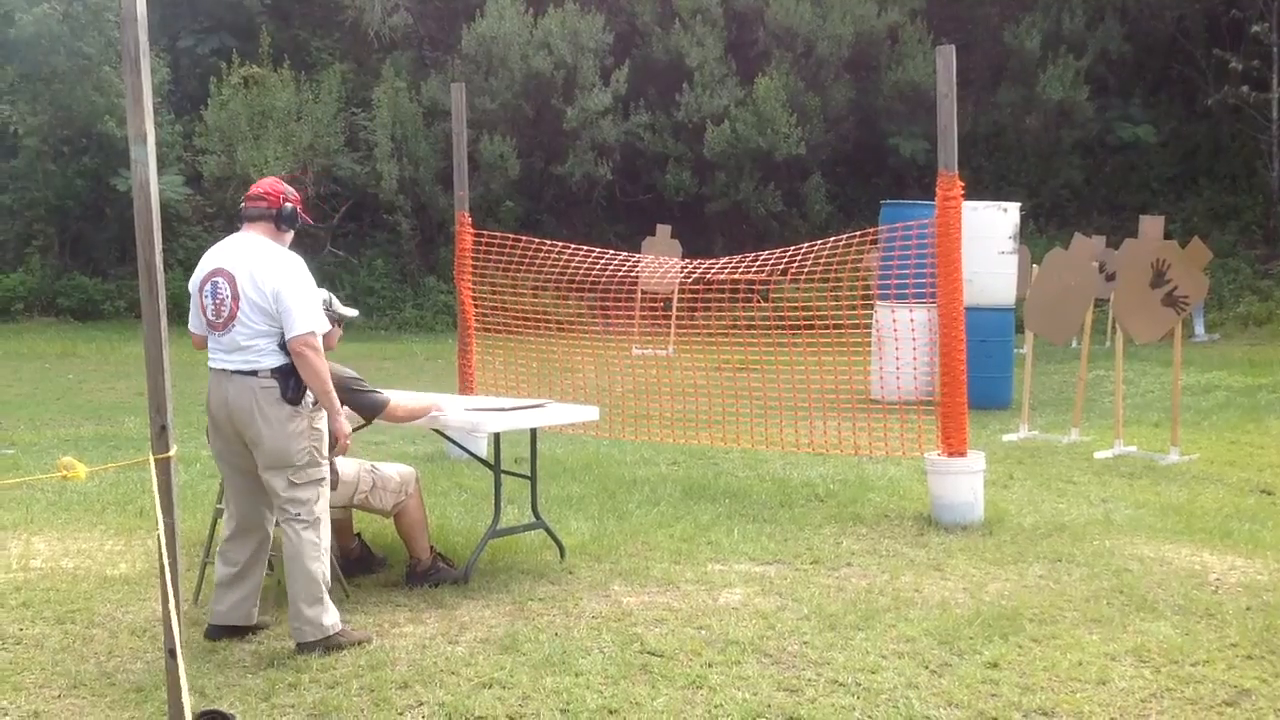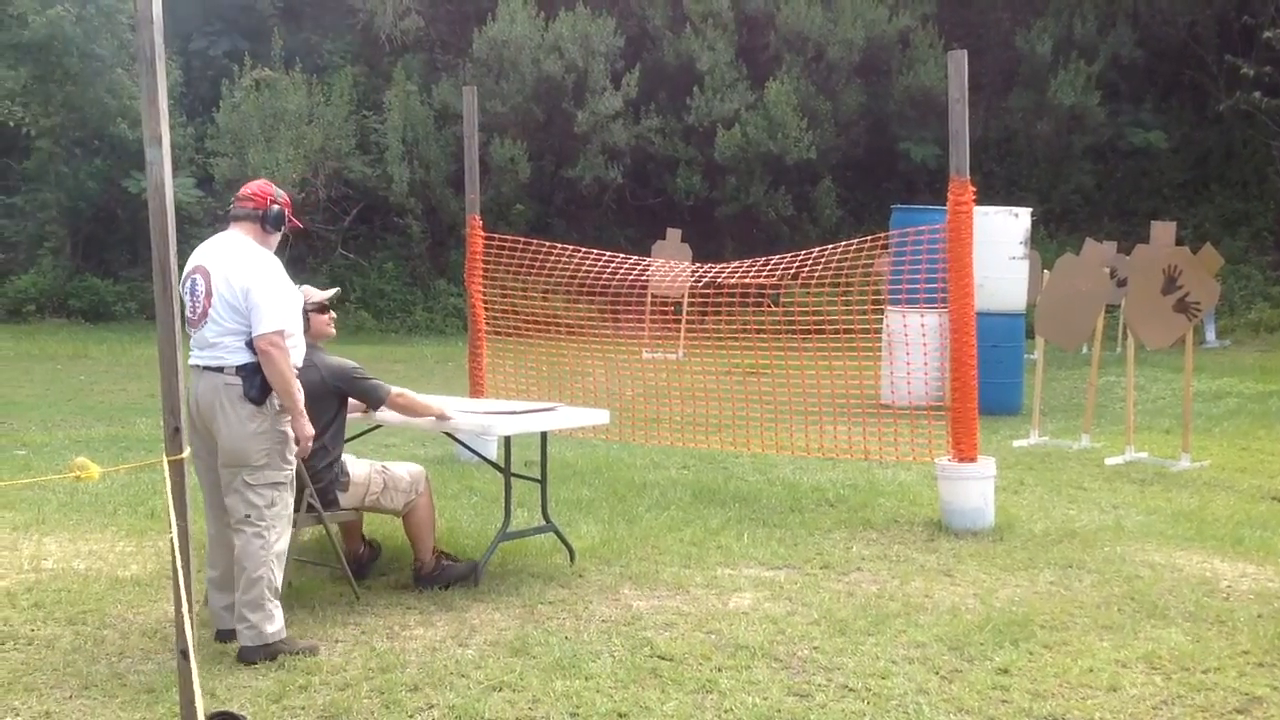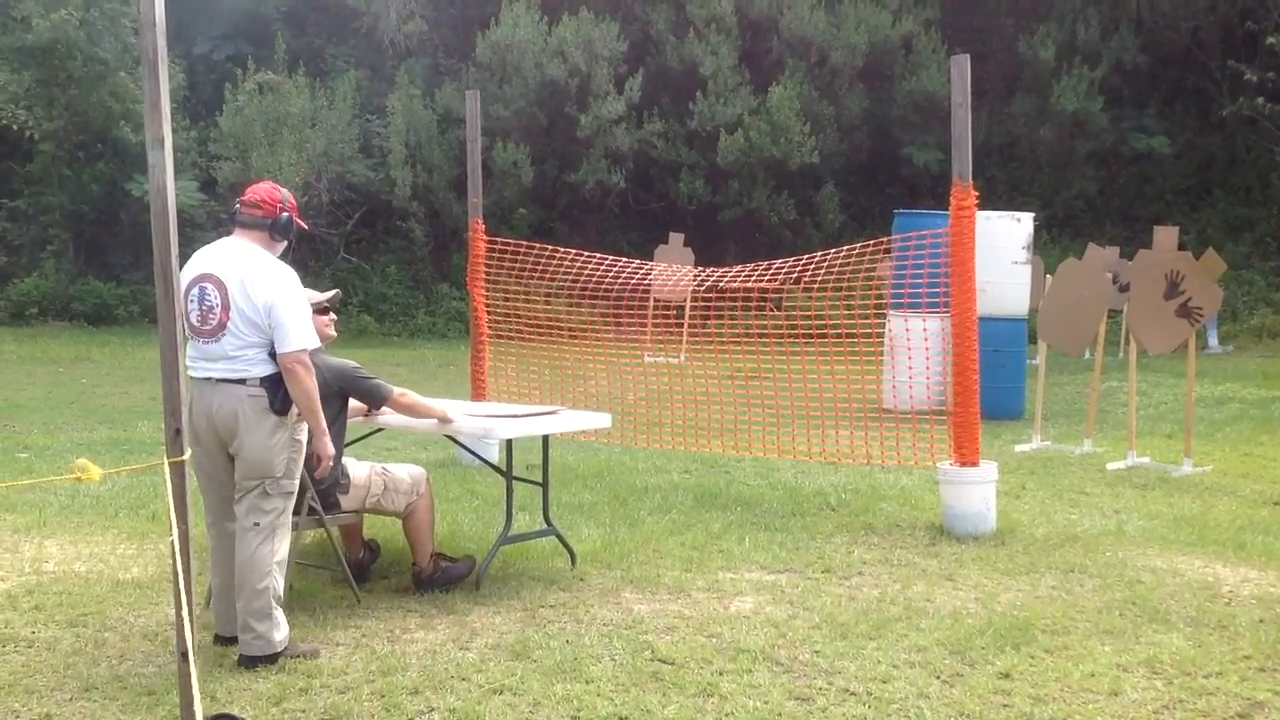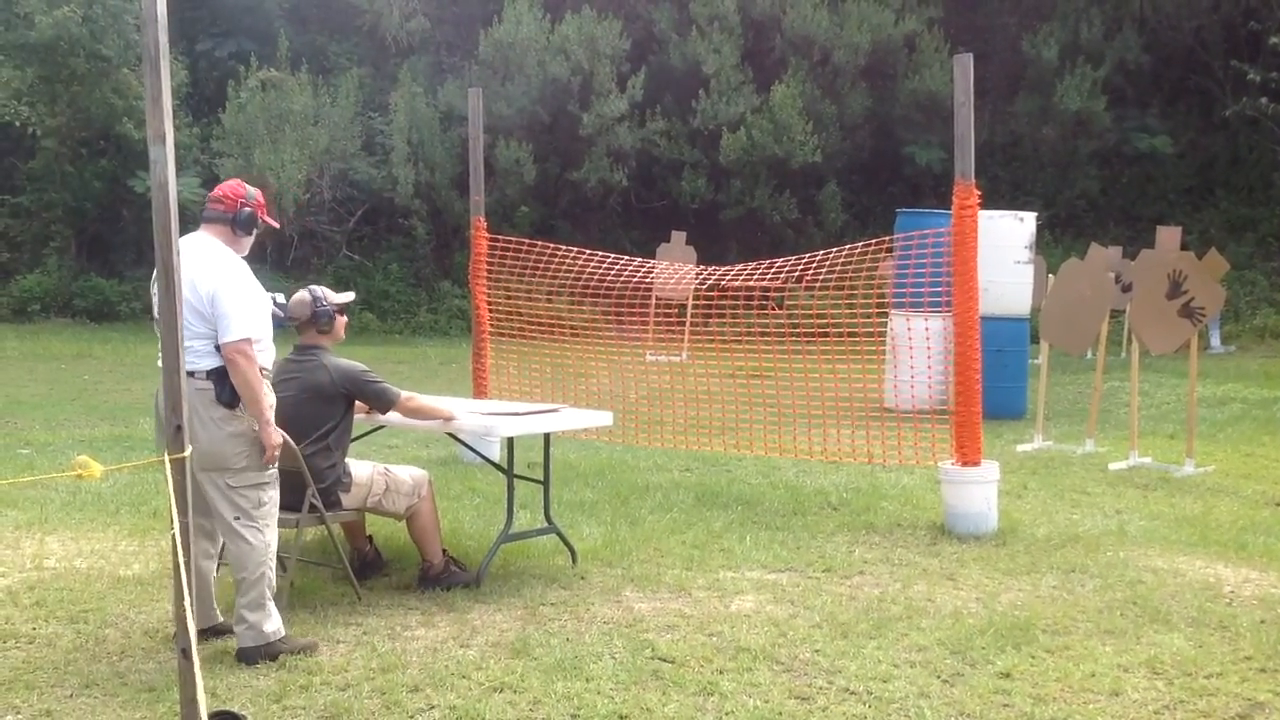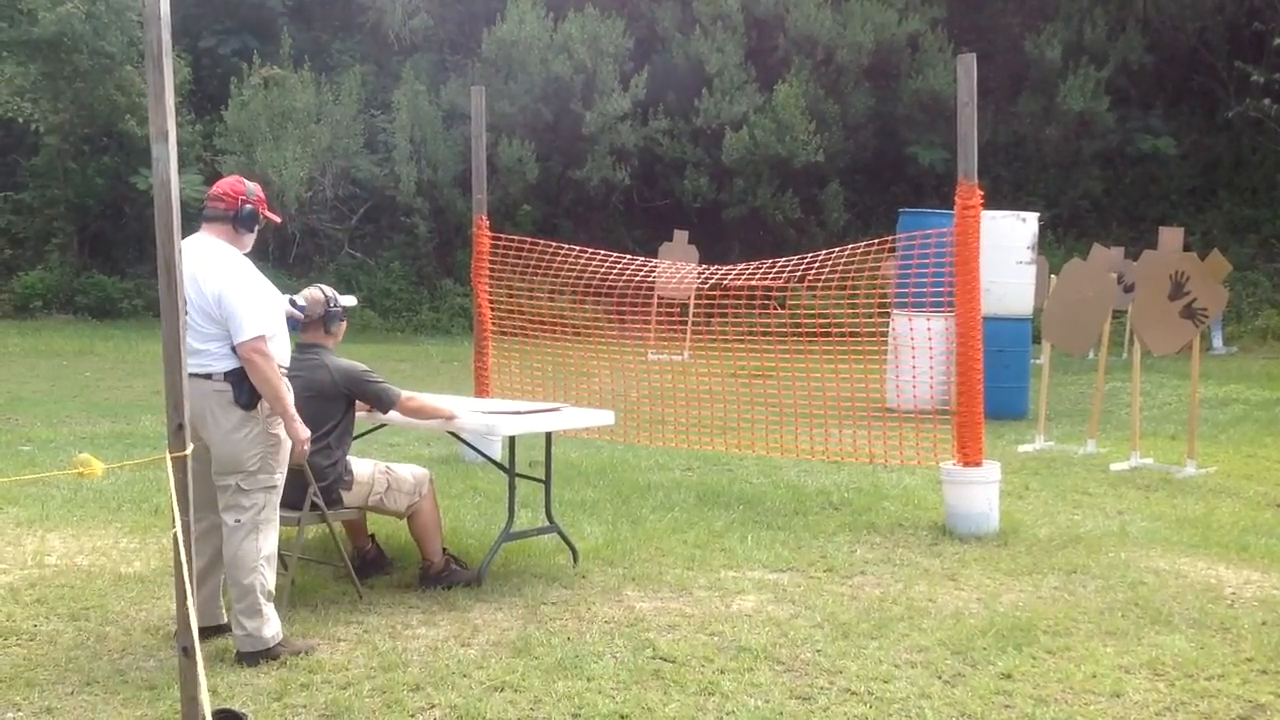
dt=0.7s
person 1, frame 1
left shoulder: (210, 260)
right shoulder: (282, 264)
left elbow: (199, 338)
right elbow: (303, 347)
right wrist: (335, 413)
left hip: (222, 391)
right hip: (274, 397)
left knee: (245, 511)
right knee: (304, 513)
left ankle: (229, 615)
right ankle: (316, 628)
person 1, frame 2
left shoulder: (201, 255)
right shoulder: (259, 263)
right elbow: (269, 345)
right wrist: (298, 415)
left hip: (203, 387)
right hip: (248, 396)
left knee: (224, 513)
right knee: (262, 518)
left ankle: (229, 618)
right ankle: (260, 635)
person 1, frame 3
left shoulder: (197, 262)
right shoulder: (274, 276)
right elbow: (294, 363)
right wrist: (320, 433)
left hip: (202, 397)
right hip: (258, 405)
left knee: (225, 521)
right knee: (262, 526)
left ankle: (233, 622)
right ankle: (262, 642)
person 1, frame 4
left shoulder: (176, 255)
right shoulder: (227, 269)
right elbow: (239, 354)
right wrist: (265, 422)
left hip: (177, 392)
right hip: (220, 401)
left knee: (196, 515)
right knee: (250, 517)
left ankle: (198, 619)
right ankle: (259, 635)
person 1, frame 5
left shoulder: (183, 254)
right shoulder: (232, 269)
right elbow: (254, 353)
left wrist: (270, 313)
right wrist: (290, 418)
left hip: (194, 393)
right hip: (238, 400)
left knee: (204, 512)
right knee: (249, 519)
left ankle: (202, 617)
right ankle: (258, 637)
person 2, frame 1
right shoulder: (332, 374)
right elbow: (395, 411)
right wrist: (433, 404)
left knee: (342, 465)
right knee: (405, 480)
left ankle: (352, 555)
right ankle: (424, 567)
person 2, frame 2
right shoulder: (333, 369)
right elbow: (398, 399)
left wrist: (362, 403)
right wrist: (438, 411)
right hip: (319, 485)
left knee: (348, 463)
right knee: (414, 478)
left ankle: (358, 556)
right ankle: (429, 567)
person 2, frame 3
right shoulder: (336, 369)
right elbow: (400, 399)
left wrist: (364, 407)
right wrist: (441, 413)
right hip: (320, 489)
left knee: (351, 466)
right knee: (416, 480)
left ankle: (358, 558)
right ankle: (427, 570)
person 2, frame 4
left shoulder: (282, 368)
right shoulder: (342, 371)
right elbow: (408, 404)
left wrist: (361, 404)
right wrist: (447, 413)
left hip: (283, 486)
right hip: (320, 489)
left knee: (351, 472)
right knee: (416, 482)
left ankle: (363, 557)
right ankle: (436, 569)
person 2, frame 5
right shoulder: (343, 371)
right elbow: (408, 404)
left wrist: (361, 402)
right wrist: (448, 412)
left hip: (285, 484)
right hip: (323, 486)
left knee: (353, 467)
right knee: (419, 481)
left ankle: (365, 555)
right ankle: (437, 568)
